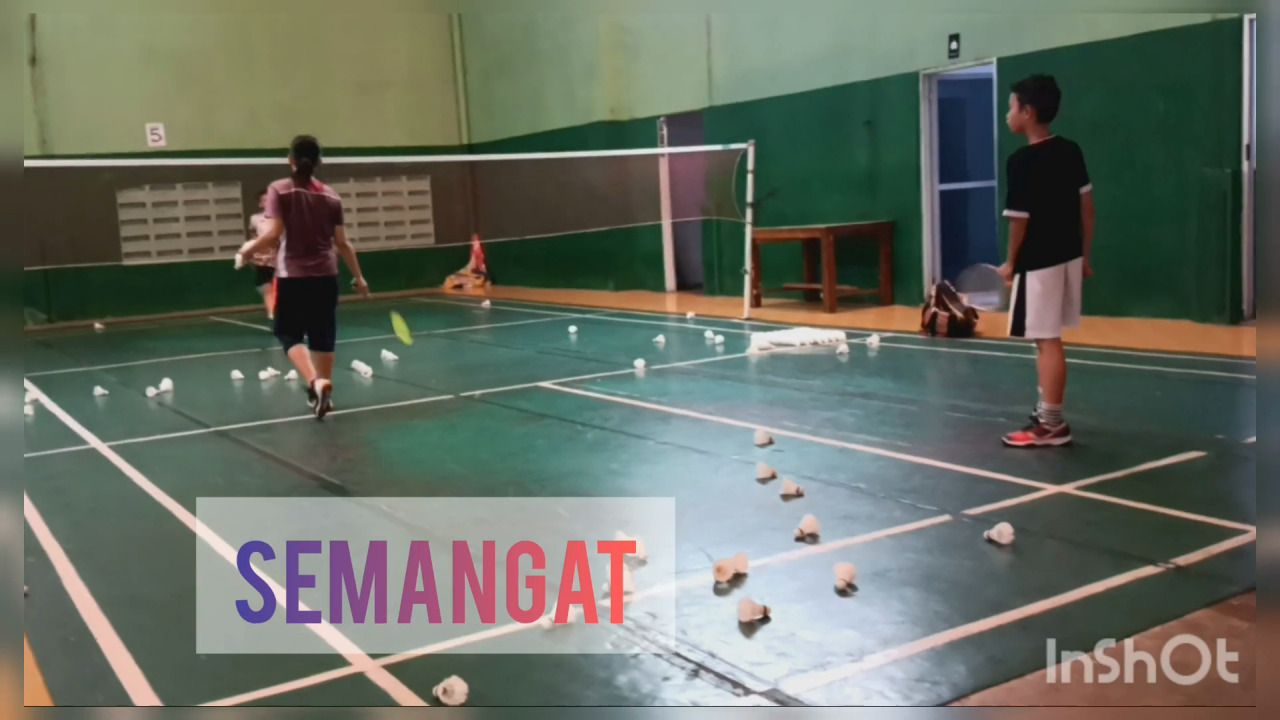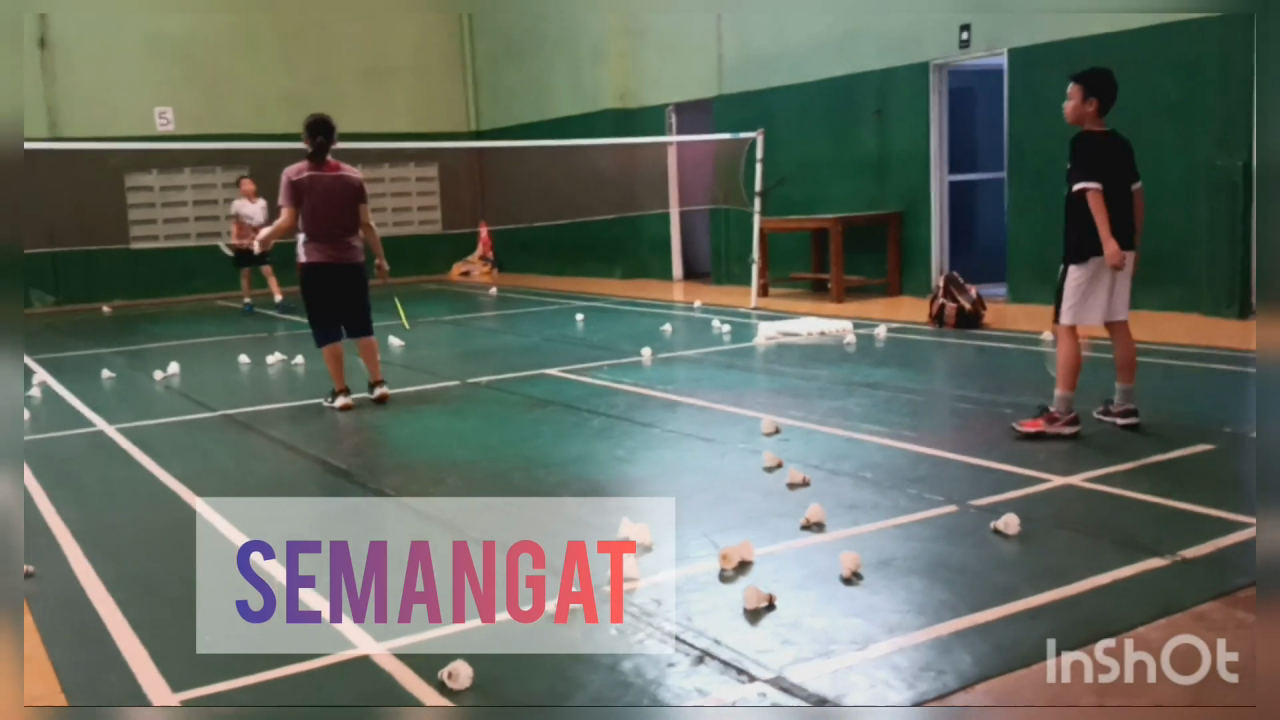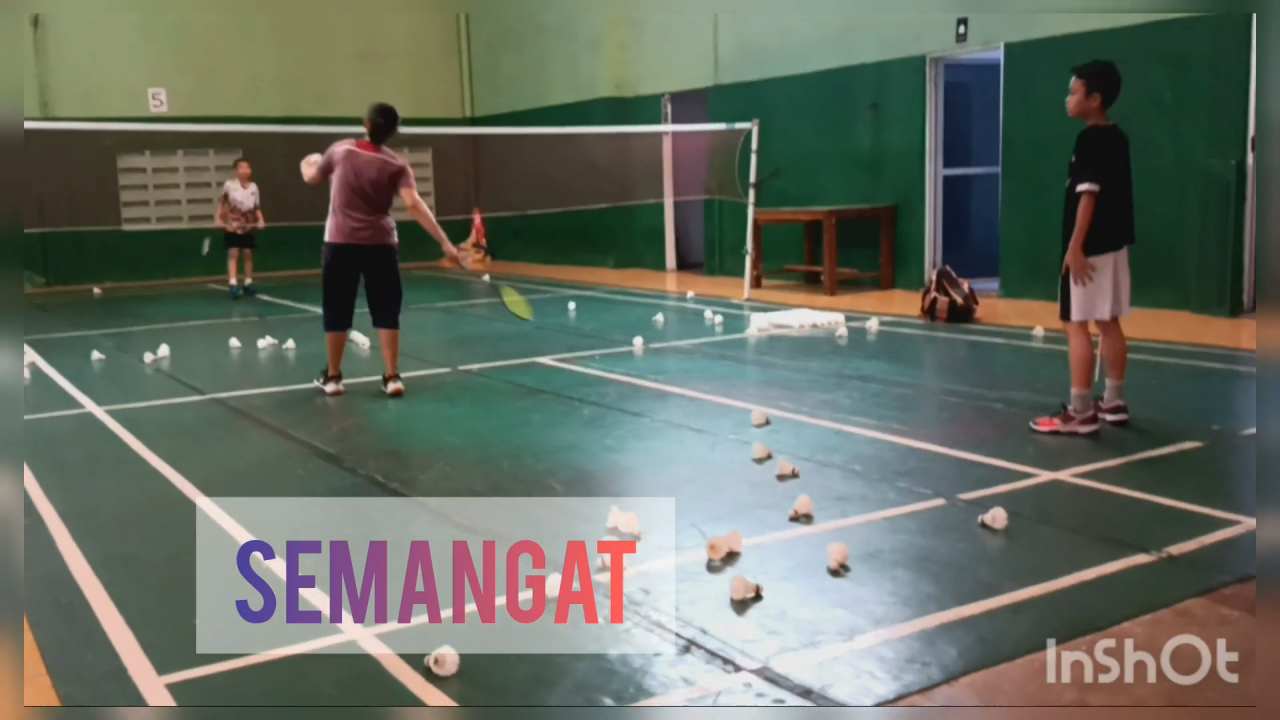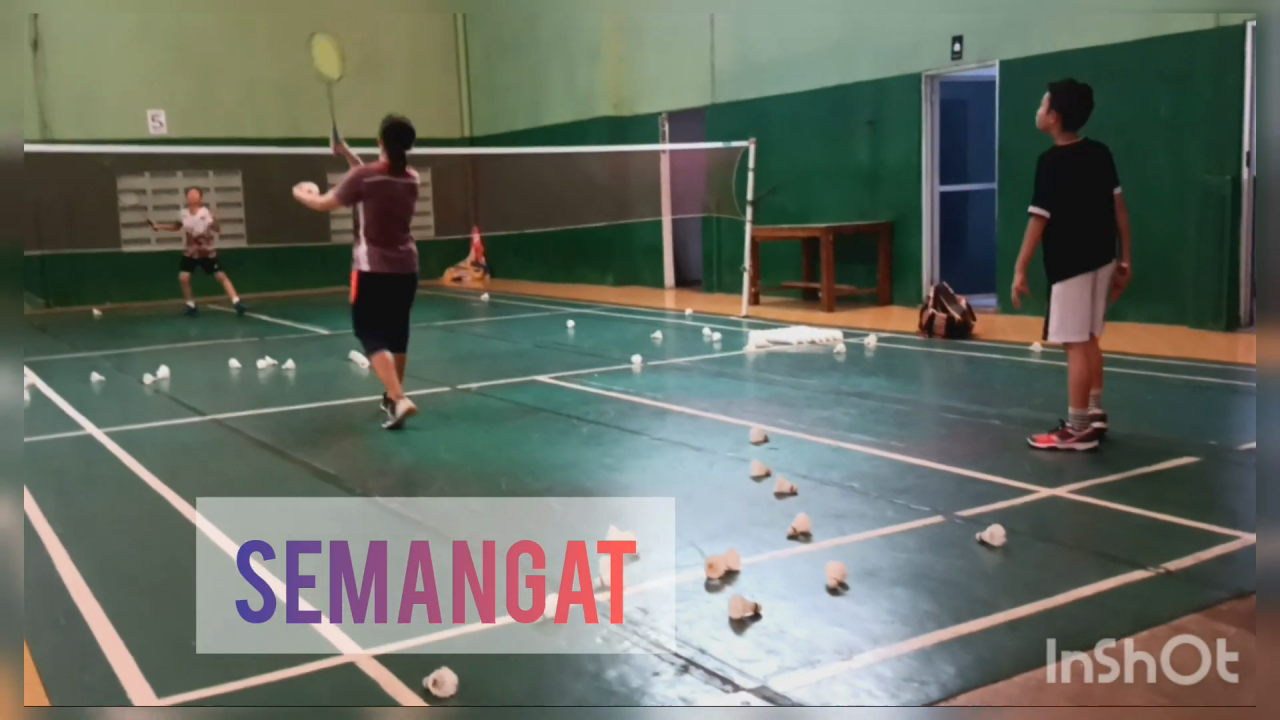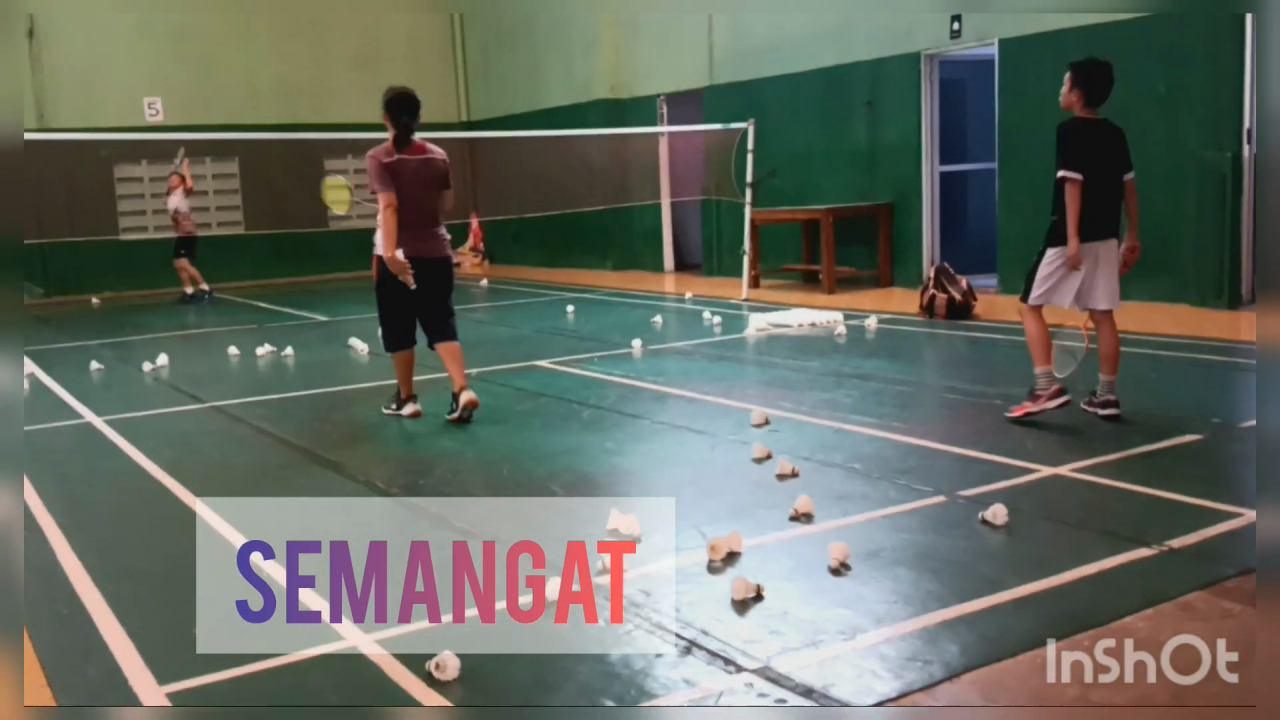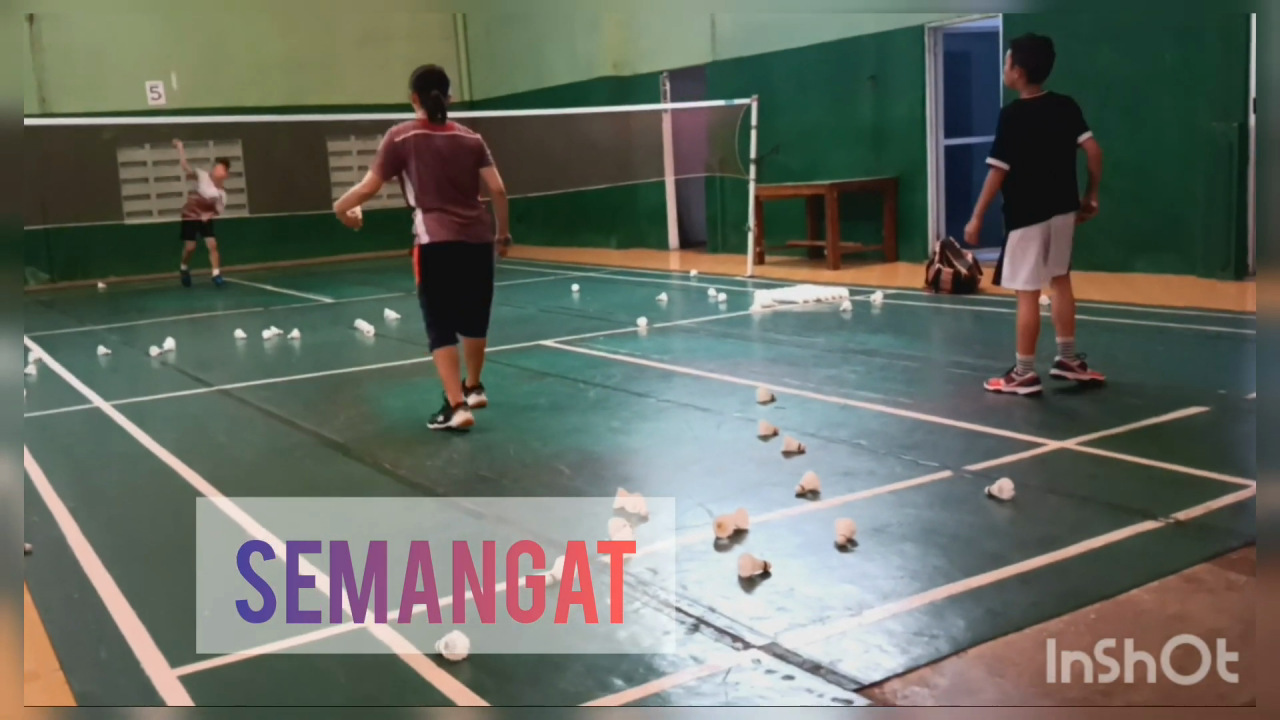
dt=0.7s
person 1, frame 1
left shoulder: (1021, 161)
right shoulder: (1070, 151)
left elbow: (1019, 220)
right elbow: (1087, 206)
left wrist: (1010, 263)
right wrist: (1085, 255)
left hip: (1040, 260)
right hip: (1068, 255)
left knee: (1046, 339)
right knee: (1049, 336)
left ankle: (1051, 425)
right ankle: (1048, 409)
person 1, frame 2
left shoulder: (1083, 143)
right shoulder: (1122, 144)
left elbow: (1092, 193)
right elbow: (1136, 197)
left wrist: (1108, 239)
right wrist: (1132, 246)
left hip: (1089, 250)
right hip: (1120, 247)
left knee: (1066, 327)
right knee: (1118, 325)
left ankle: (1062, 413)
right ankle: (1124, 405)
person 1, frame 3
left shoulder: (1091, 140)
right shoulder: (1117, 137)
left elbow: (1088, 196)
left wrist: (1074, 247)
left hip: (1091, 247)
right hip: (1115, 244)
left knee: (1076, 325)
right knee: (1109, 323)
left ankle: (1080, 411)
right ankle: (1114, 402)
person 1, frame 4
left shoulder: (1051, 161)
right shoulder: (1100, 153)
left elbow: (1039, 219)
right elbow: (1119, 208)
left wrist: (1020, 270)
right wrist: (1124, 257)
left hip: (1071, 264)
right hip: (1101, 258)
left knee: (1075, 343)
right knee: (1089, 339)
left ankle: (1078, 429)
right ankle: (1095, 412)
person 1, frame 5
left shoulder: (1069, 130)
right shoulder: (1115, 134)
left elbow: (1073, 184)
right elbow: (1129, 190)
left wrist: (1072, 236)
right wrist: (1131, 238)
left hip: (1069, 238)
right hip: (1105, 237)
left knee: (1030, 307)
right knee: (1102, 315)
left ankle: (1047, 386)
right ankle: (1106, 396)
person 1, frame 6
left shoulder: (1012, 115)
right shoulder: (1066, 106)
left elbow: (998, 171)
right elbow: (1094, 151)
left wrist: (977, 217)
right wrist: (1091, 195)
left hip: (1027, 214)
right hip: (1063, 208)
left knee: (1026, 293)
right knee: (1060, 280)
left ankle: (1024, 373)
right ankle: (1067, 358)
person 2, frame 1
left shoulder: (279, 189)
right shoulder: (330, 196)
left elbow: (273, 234)
right elbow: (341, 242)
left wrist: (249, 249)
right wrist: (358, 276)
left hip: (292, 275)
right hip: (325, 275)
left knee: (290, 334)
right knee: (323, 335)
left ankle: (316, 383)
right ankle: (320, 391)
person 2, frame 2
left shoulder: (294, 175)
right shoulder: (352, 175)
left elbow: (287, 223)
right elbow: (366, 224)
left wrist: (265, 236)
right wrist: (380, 258)
left hip: (315, 262)
right hip: (351, 260)
left knee: (326, 327)
right knee: (360, 324)
left ankle: (340, 392)
right ankle: (378, 383)
person 2, frame 3
left shoulder: (342, 149)
right shoulder: (396, 164)
left elbow: (311, 177)
right elbow: (415, 205)
left wrist: (307, 164)
right wrist: (445, 243)
left hip: (340, 243)
right hip: (380, 244)
left knee: (337, 311)
right knee: (385, 312)
left ankle: (332, 378)
right ankle: (392, 377)
person 2, frame 4
left shoulder: (363, 177)
right shoulder: (412, 179)
left elbow: (325, 203)
left wrist: (301, 192)
right wrist: (348, 155)
left hip: (372, 268)
right hip: (406, 268)
left knee: (371, 336)
right knee: (397, 334)
left ankle: (399, 398)
right ankle: (394, 397)
person 2, frame 5
left shoulder: (379, 158)
right shoulder: (437, 156)
left elbow: (388, 206)
right elbow: (445, 205)
left wrist: (389, 250)
left hip: (399, 255)
right hip: (435, 251)
left knee: (398, 328)
right knee: (441, 322)
left ankle: (406, 399)
right ankle: (462, 391)
person 2, frame 6
left shoulder: (401, 137)
right shoulder: (470, 138)
left elbow: (369, 186)
right elbow: (497, 189)
left wrist: (341, 207)
right wrist: (503, 231)
left hip: (436, 241)
right hip: (478, 239)
left knee: (439, 324)
right knee: (474, 318)
left ankle: (456, 405)
right ankle: (474, 388)
